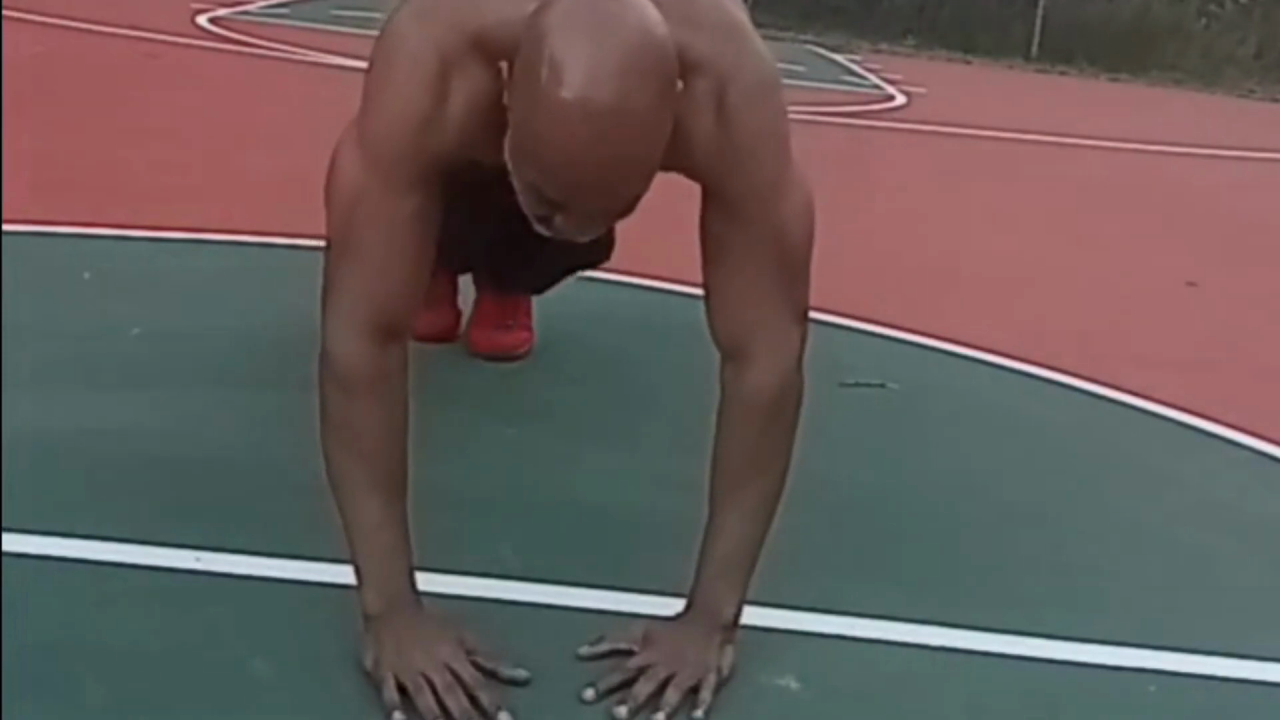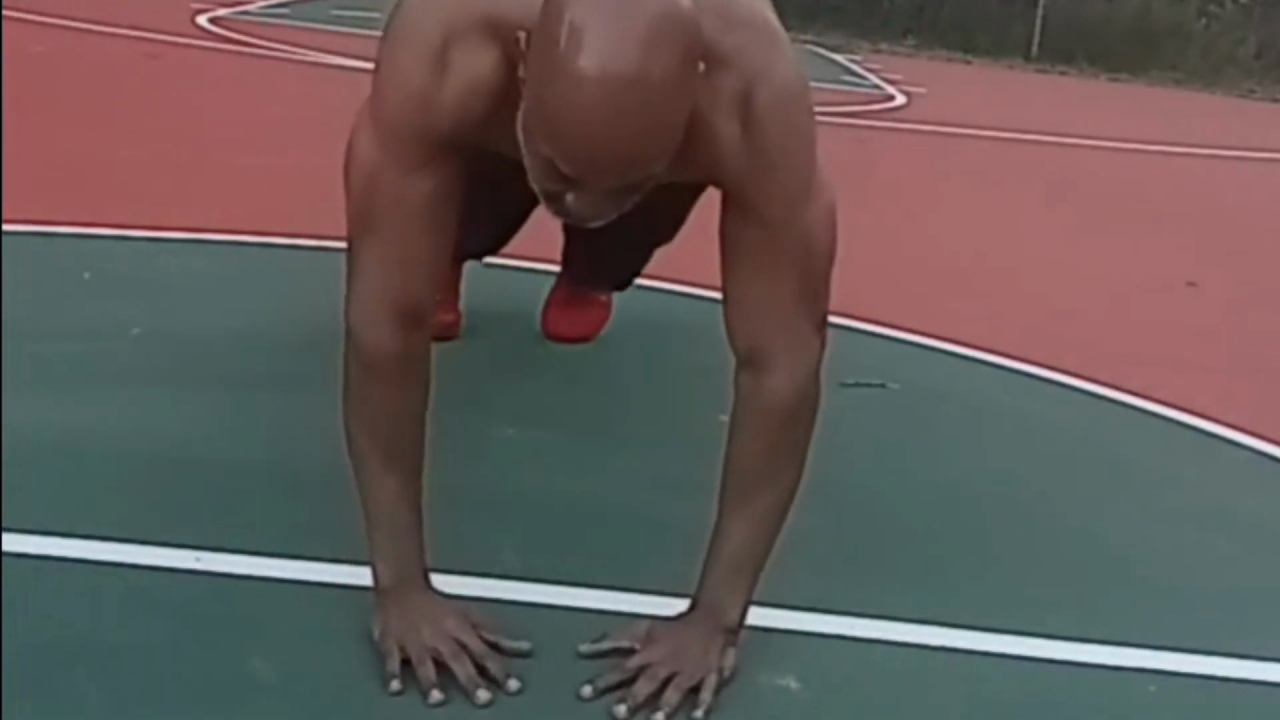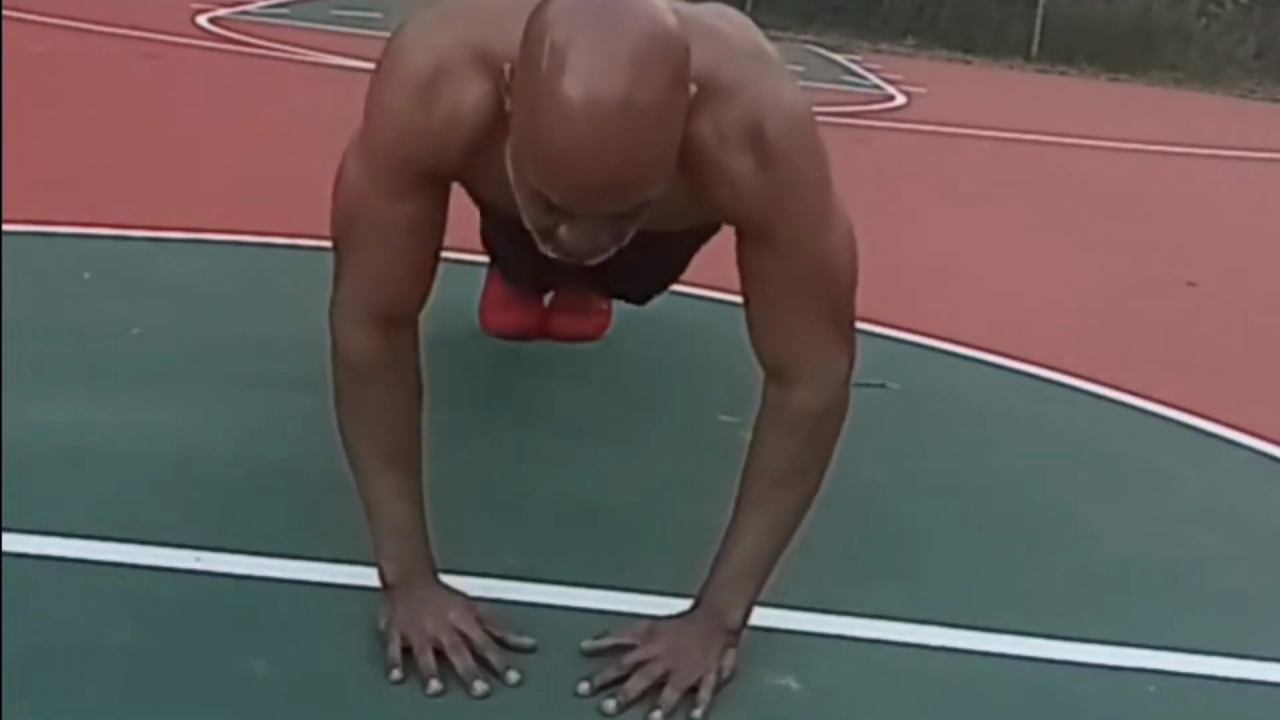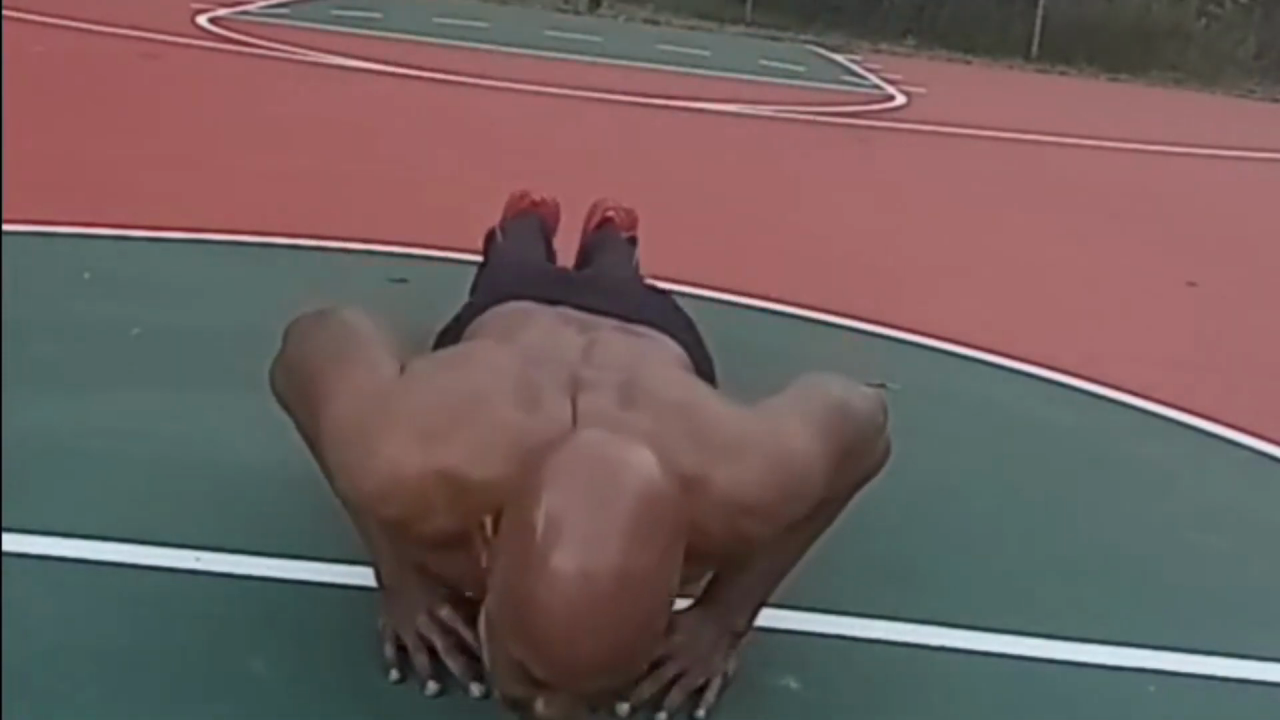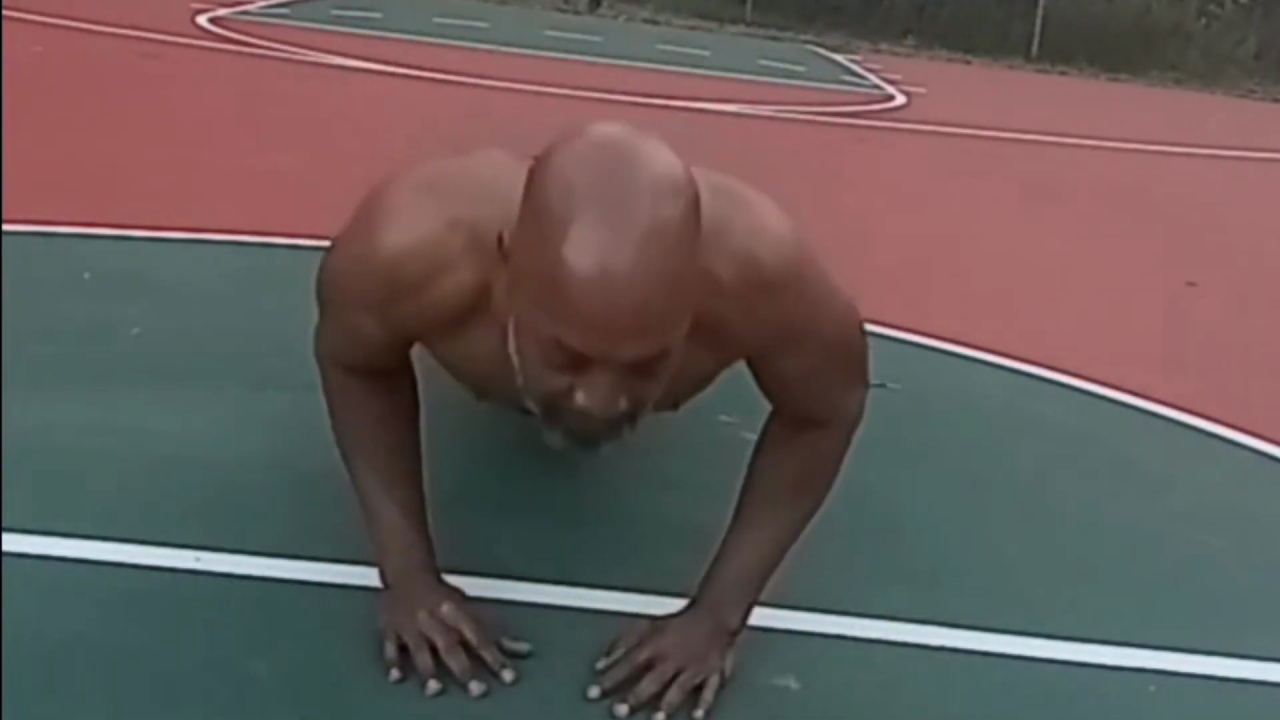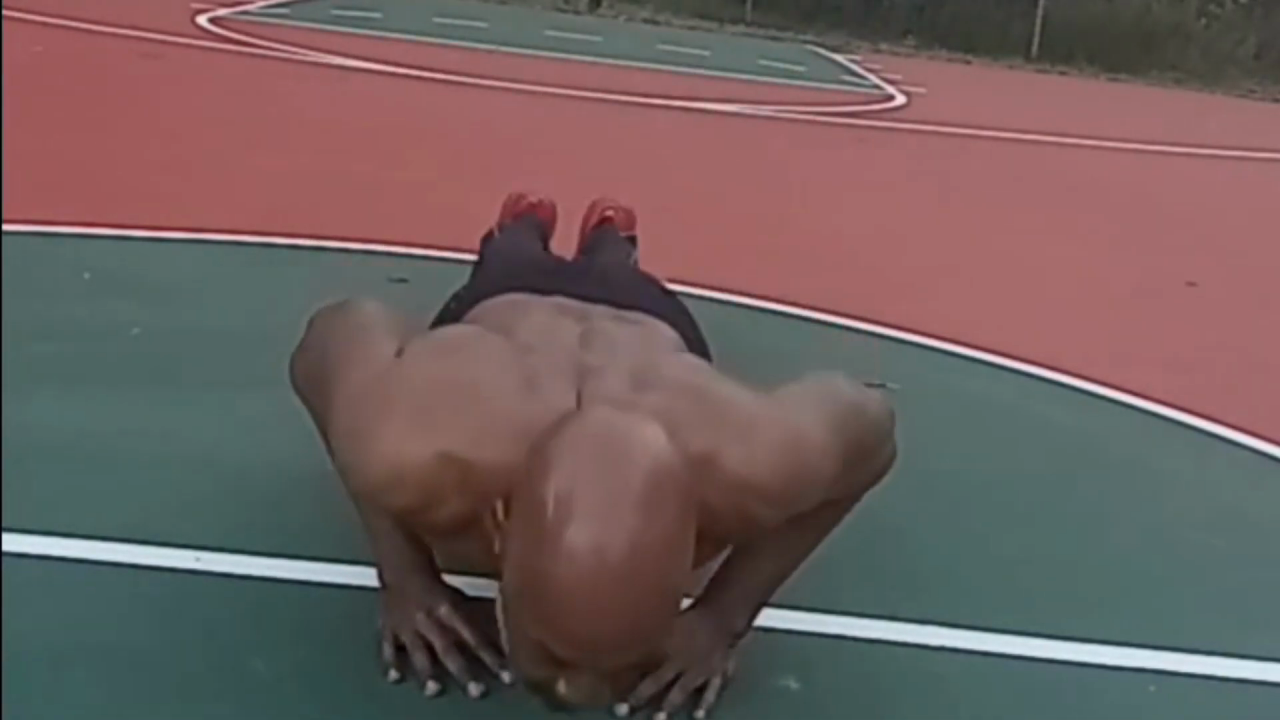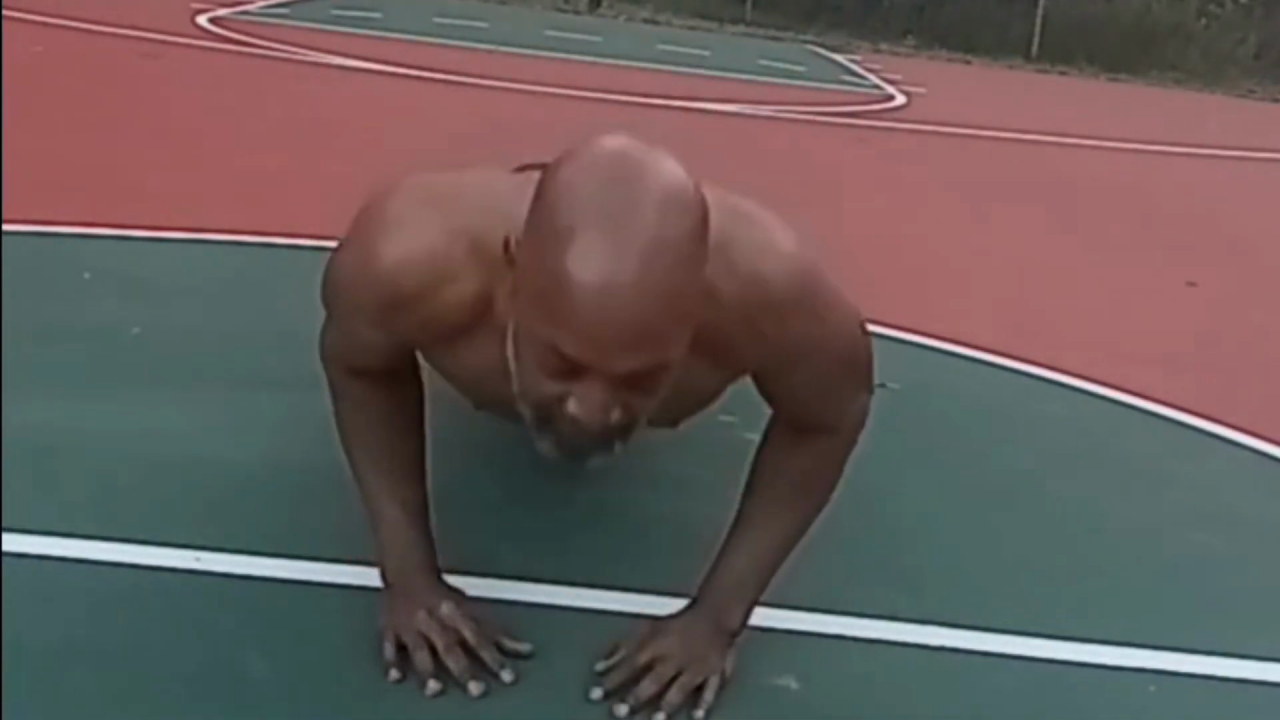
dt=0.5s
person 1, frame 1
left shoulder: (732, 98)
right shoulder: (429, 68)
left elbow: (764, 355)
right elbow: (362, 338)
left wrist: (713, 616)
right wrist: (390, 609)
left ankle: (511, 278)
right ankle: (456, 254)
person 1, frame 2
left shoulder: (757, 100)
left elbow: (781, 364)
right elbow: (386, 322)
left wrist: (715, 616)
right wrist: (402, 585)
left ankle: (590, 275)
right ankle: (447, 260)
person 1, frame 3
left shoulder: (761, 131)
right shoulder: (433, 87)
left elbow: (809, 376)
right elbow: (372, 326)
left wrist: (719, 617)
right wrist: (406, 580)
left ankle: (592, 282)
right ankle: (521, 270)
person 1, frame 4
left shoulder: (741, 489)
right shoulder: (408, 467)
left elbow: (865, 418)
right elbow: (314, 340)
left wrist: (724, 619)
right wrist: (399, 580)
left hip: (652, 336)
right hip: (503, 324)
left ankle: (610, 235)
right ankle: (525, 224)
person 1, frame 5
left shoulder: (762, 268)
right shoulder: (410, 246)
left elbow: (822, 415)
right elbow: (352, 365)
left wrist: (720, 614)
right wrist: (406, 577)
person 1, frame 6
left shoulder: (749, 472)
right shoulder: (416, 458)
left elbow: (870, 421)
right elbow: (344, 329)
left wrist: (722, 621)
right wrist: (403, 581)
left hip: (651, 333)
right hip: (496, 320)
left ankle: (609, 233)
right ankle: (524, 226)
person 1, frame 7
left shoulder: (767, 283)
right shoulder: (412, 257)
left elbow: (834, 416)
right elbow: (357, 366)
left wrist: (721, 615)
right wrist: (405, 575)
